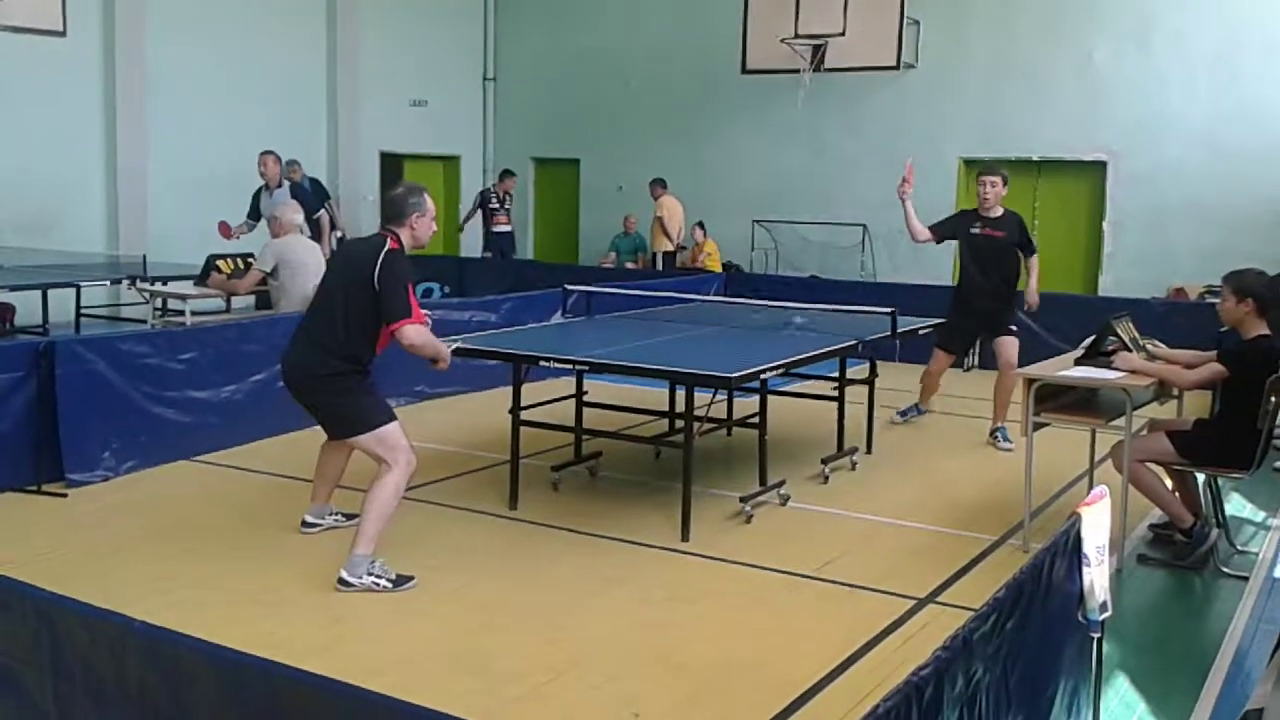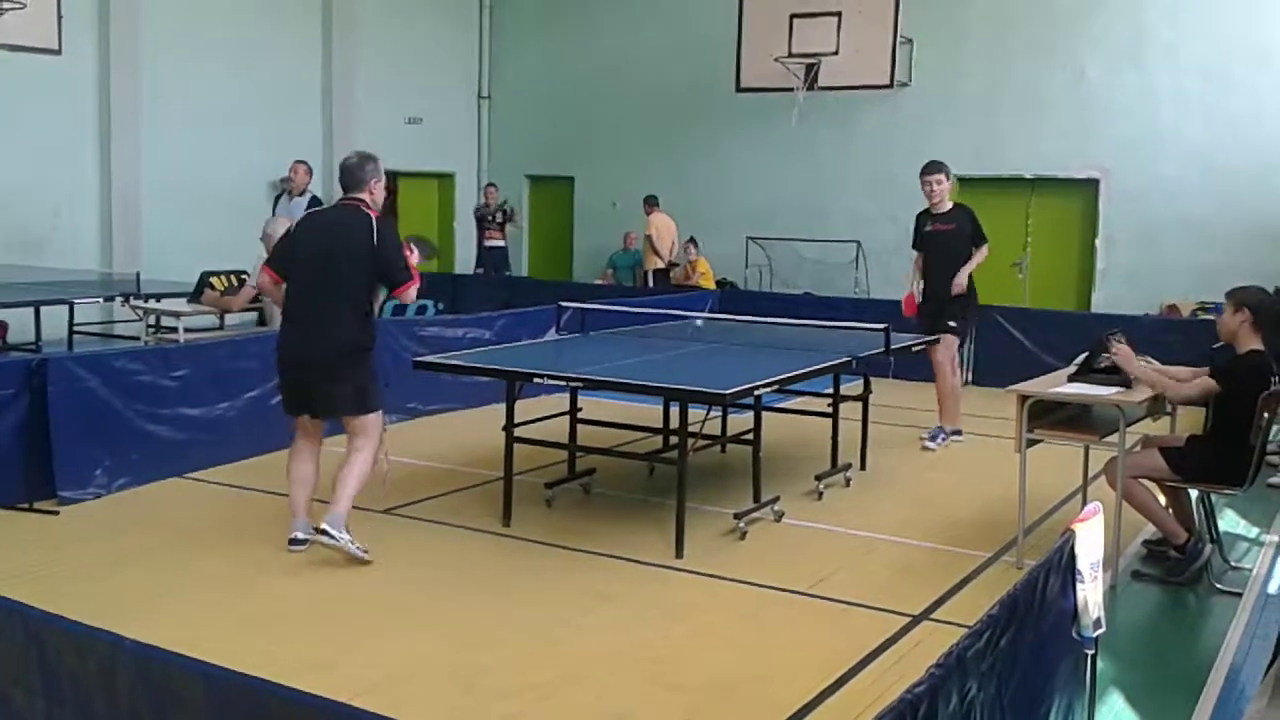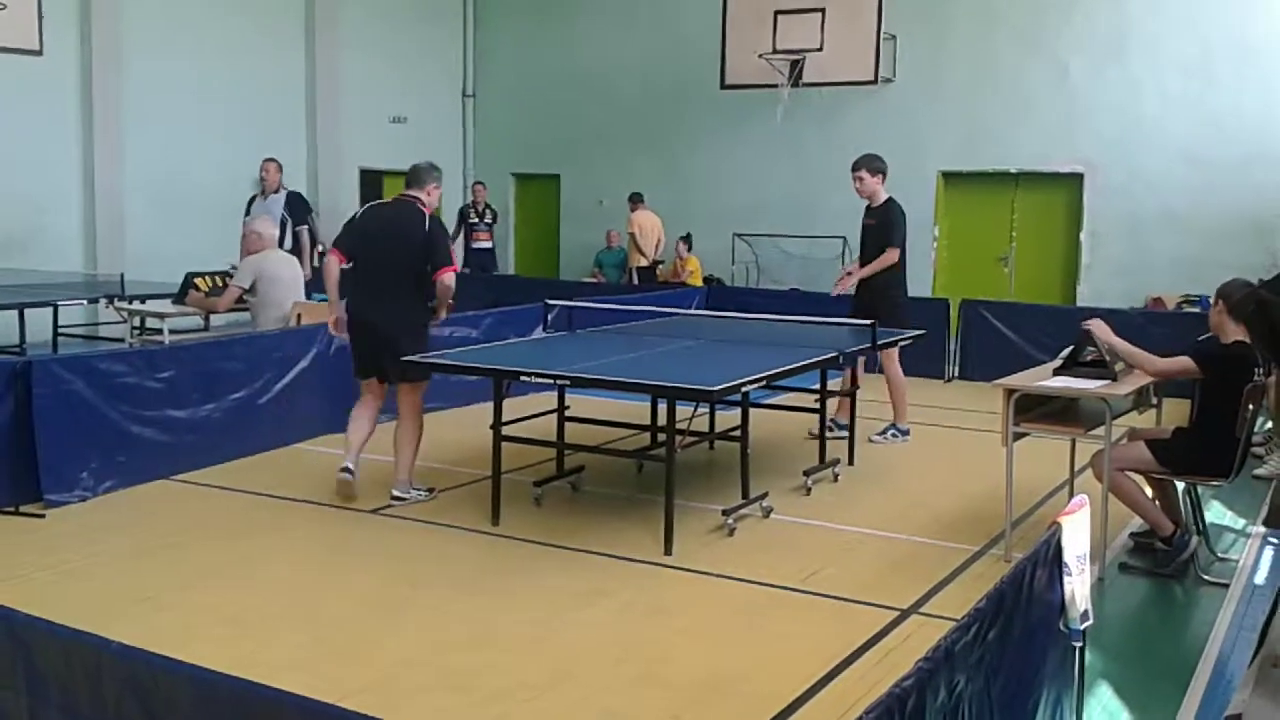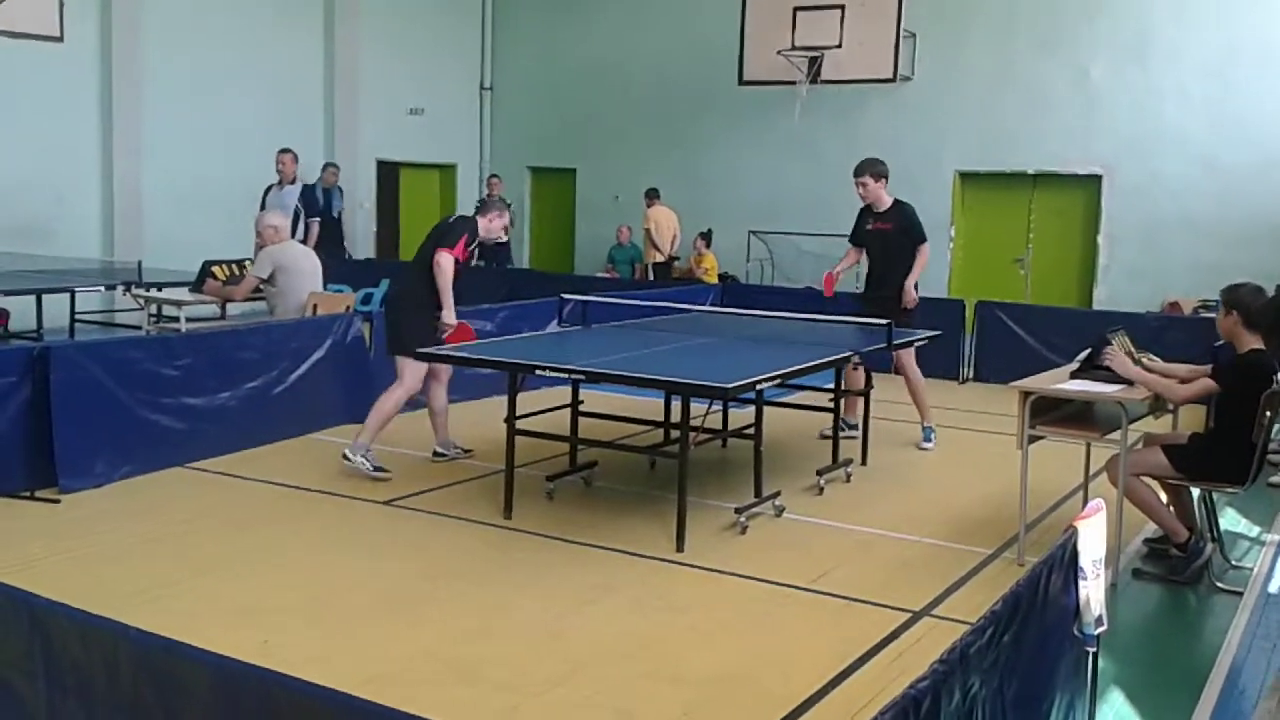
dt=0.7s
person 1, frame 1
left shoulder: (356, 248)
right shoulder: (392, 261)
right elbow: (411, 336)
left wrist: (410, 322)
right wrist: (441, 351)
left hip: (301, 366)
right hip: (332, 375)
left knee: (344, 433)
right knee: (399, 462)
left ankle: (318, 512)
right ankle: (358, 568)
person 1, frame 2
left shoulder: (307, 222)
right shoulder: (378, 228)
left elbow: (267, 281)
right elbow: (407, 294)
right wrist: (411, 265)
left hip: (294, 350)
right hip: (345, 353)
left knee: (306, 438)
right knee: (366, 439)
left ankle: (300, 528)
right ankle: (336, 523)
person 1, frame 3
left shoulder: (367, 213)
right shoulder: (430, 223)
left elbow: (332, 261)
right elbow: (445, 281)
left wrist: (335, 308)
right wrist: (440, 308)
left hip: (362, 321)
right hip: (405, 324)
left knee: (369, 398)
right knee: (410, 406)
left ankle: (349, 463)
right ankle: (402, 486)
person 1, frame 4
left shoulder: (460, 230)
right shoulder: (467, 226)
right elbow: (442, 260)
left wrist: (444, 316)
right wrist: (448, 310)
left hip: (419, 308)
right hip: (411, 308)
left knee: (441, 373)
right knee: (409, 384)
left ankle: (443, 445)
right ankle: (358, 449)
person 2, frame 1
left shoulder: (1254, 351)
left elbow: (1189, 380)
right elbow: (1201, 358)
left wrist: (1139, 365)
right wrist: (1156, 353)
left hip: (1232, 445)
right hip: (1233, 433)
left knee: (1123, 453)
right knee: (1158, 428)
left ankle: (1192, 529)
right ankle: (1192, 519)
person 2, frame 2
left shoulder: (1246, 366)
right shoulder: (1253, 361)
left elbow: (1181, 393)
right elbow: (1196, 375)
left wrist: (1135, 369)
right wrist: (1152, 368)
left hip: (1225, 461)
right hip: (1228, 451)
left knee: (1117, 469)
right knee: (1150, 444)
left ankle: (1186, 546)
right ankle: (1187, 536)
person 2, frame 3
left shoulder: (1227, 356)
right shoulder: (1247, 353)
left elbow: (1158, 368)
right elbow: (1176, 367)
left wrist: (1111, 339)
right wrist: (1134, 355)
left hip: (1210, 453)
right hip: (1218, 444)
left knee: (1103, 461)
right knee: (1137, 437)
left ankle: (1173, 537)
right ankle: (1174, 528)
person 2, frame 4
left shoulder: (1247, 365)
right shoulder: (1256, 359)
left elbow: (1180, 394)
right elbow: (1197, 373)
left wrist: (1132, 372)
right wrist: (1150, 366)
left hip: (1228, 460)
right hip: (1232, 450)
left knee: (1119, 466)
right knee: (1153, 442)
left ankle: (1187, 544)
right ankle: (1188, 535)
person 3, frame 1
left shoulder: (1014, 222)
right shoulder: (963, 219)
left elbow: (1031, 256)
right elbow: (921, 236)
left wrist: (1031, 286)
right wrist: (907, 203)
left hip: (1002, 307)
right hip: (965, 306)
left knee: (1009, 362)
right knee: (936, 366)
left ankle: (998, 427)
right ankle: (922, 404)
person 3, frame 2
left shoulder: (964, 214)
right shoulder: (922, 219)
left elbow: (982, 249)
left wrist: (965, 271)
right wrist: (914, 283)
left hip: (959, 299)
right hip: (932, 300)
left knee: (943, 360)
right knee: (944, 363)
left ankle: (945, 427)
right ankle: (952, 426)
person 3, frame 3
left shoulder: (893, 211)
right shoulder: (869, 210)
left elbow: (892, 255)
left wrist: (856, 276)
right wrist: (855, 266)
left hip: (888, 298)
right hip: (867, 298)
left knee: (888, 360)
right knee: (852, 357)
left ankle: (901, 426)
right ankle: (840, 421)
person 3, frame 4
left shoulder: (904, 212)
right shoulder: (864, 215)
left elbow: (923, 251)
left wrist: (910, 283)
right wrist: (839, 268)
left hip: (899, 300)
right hip: (872, 298)
left knee: (904, 361)
left ankle: (927, 426)
right ankle: (850, 421)
